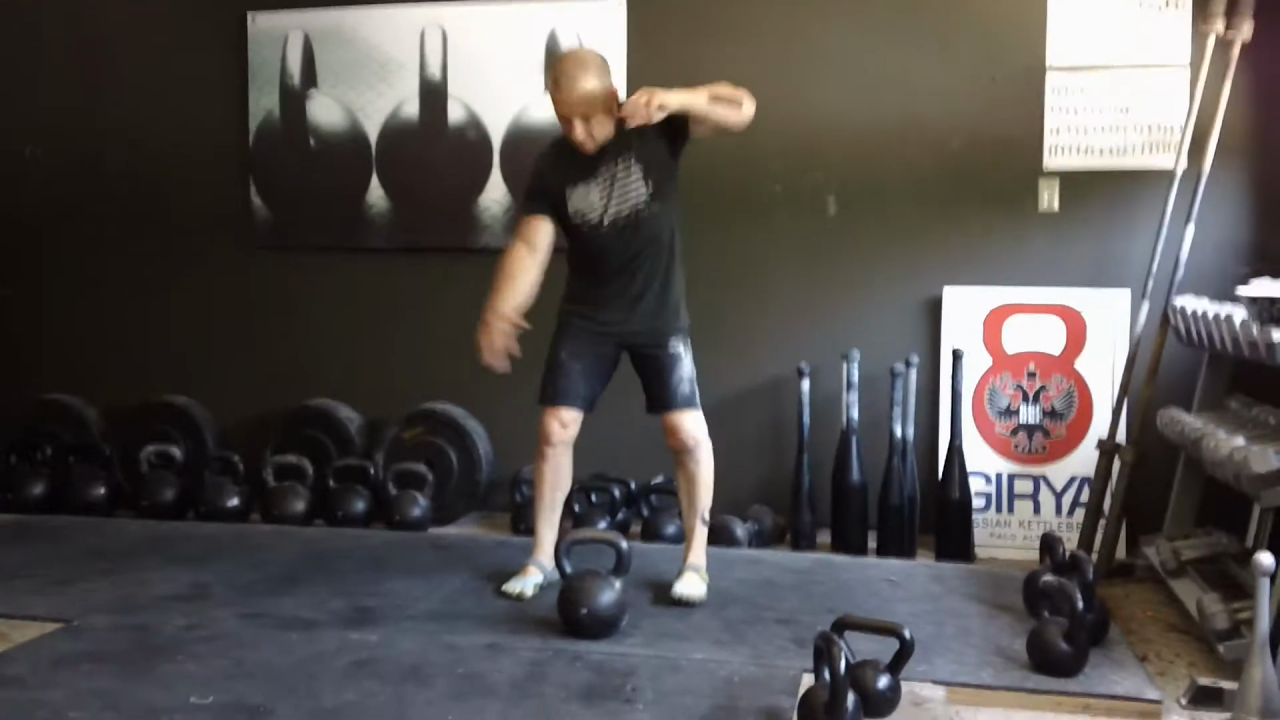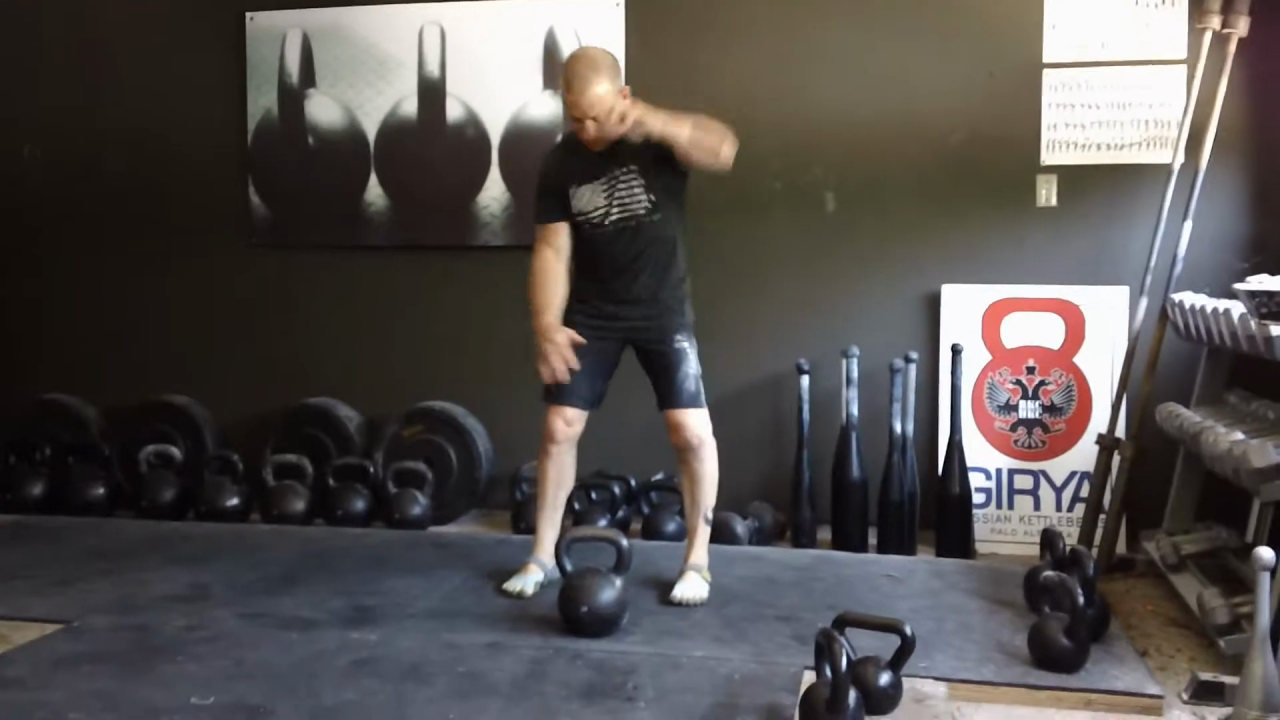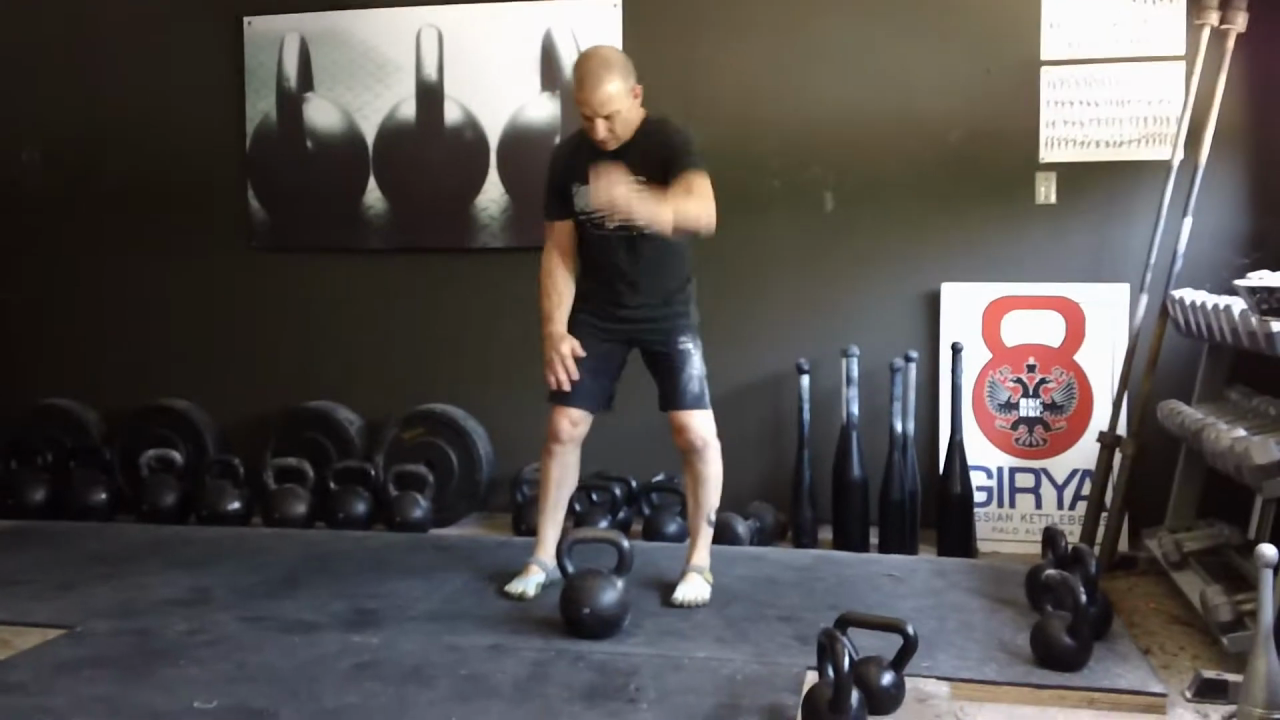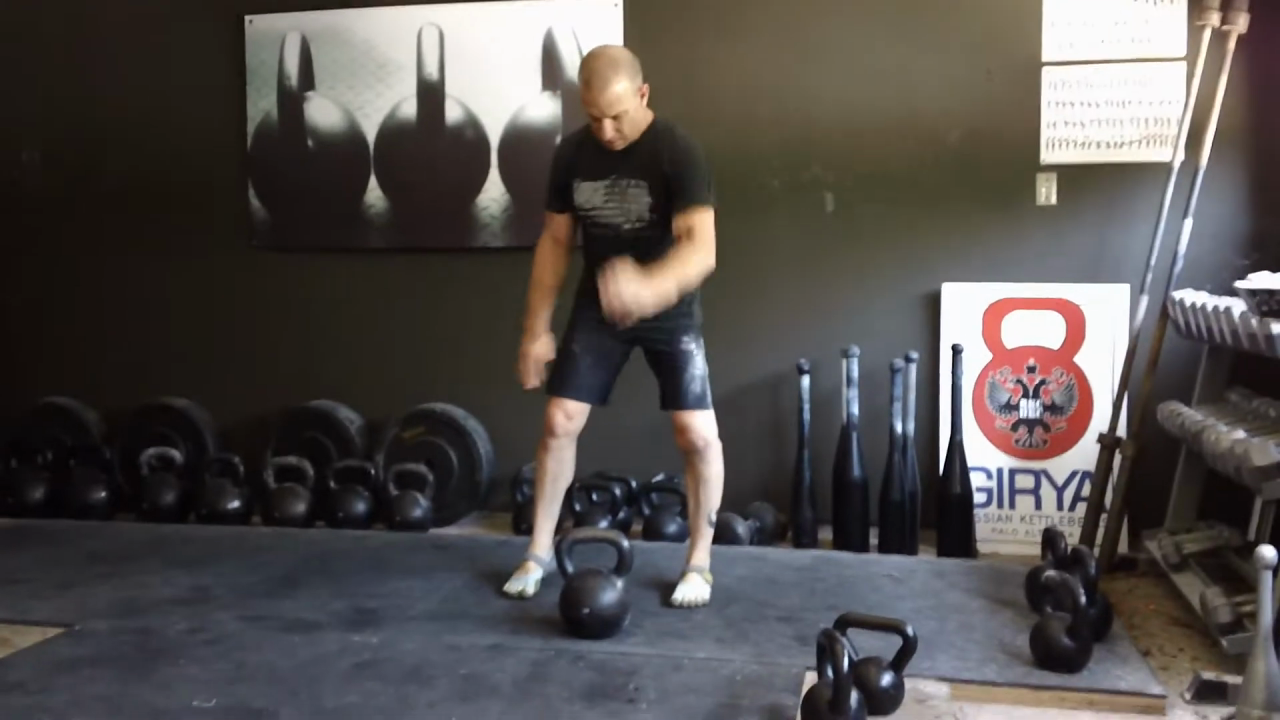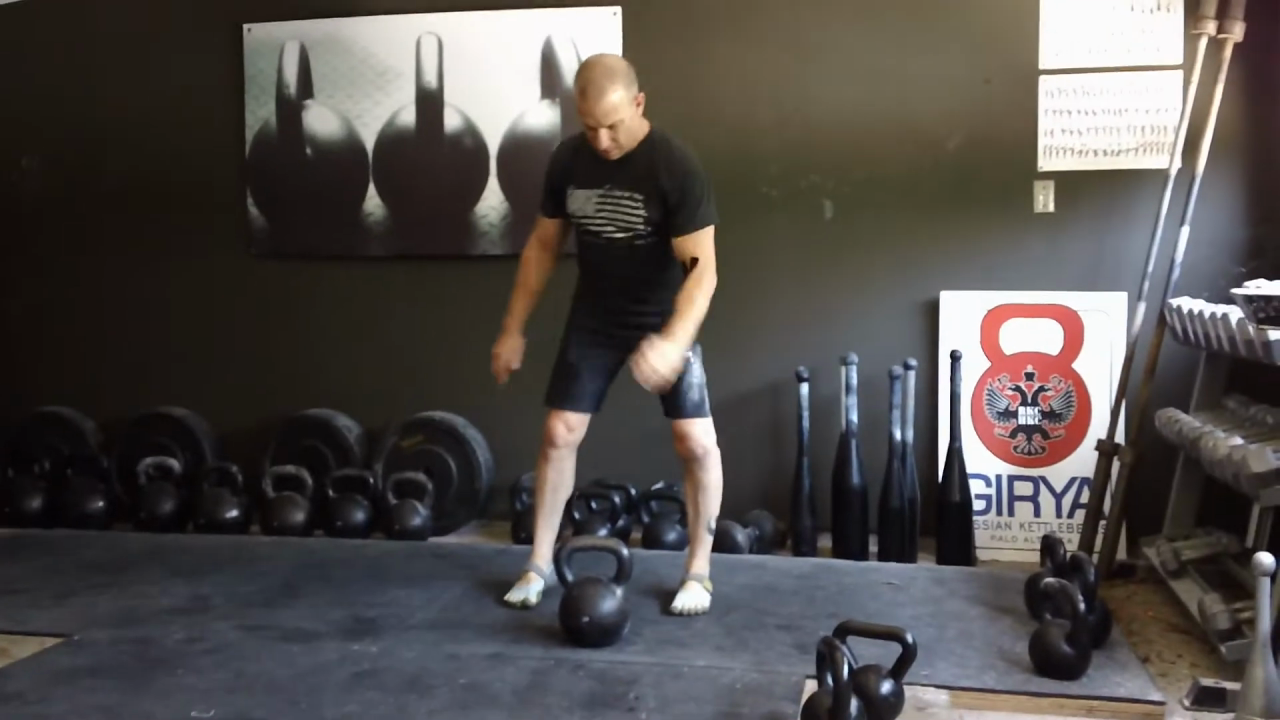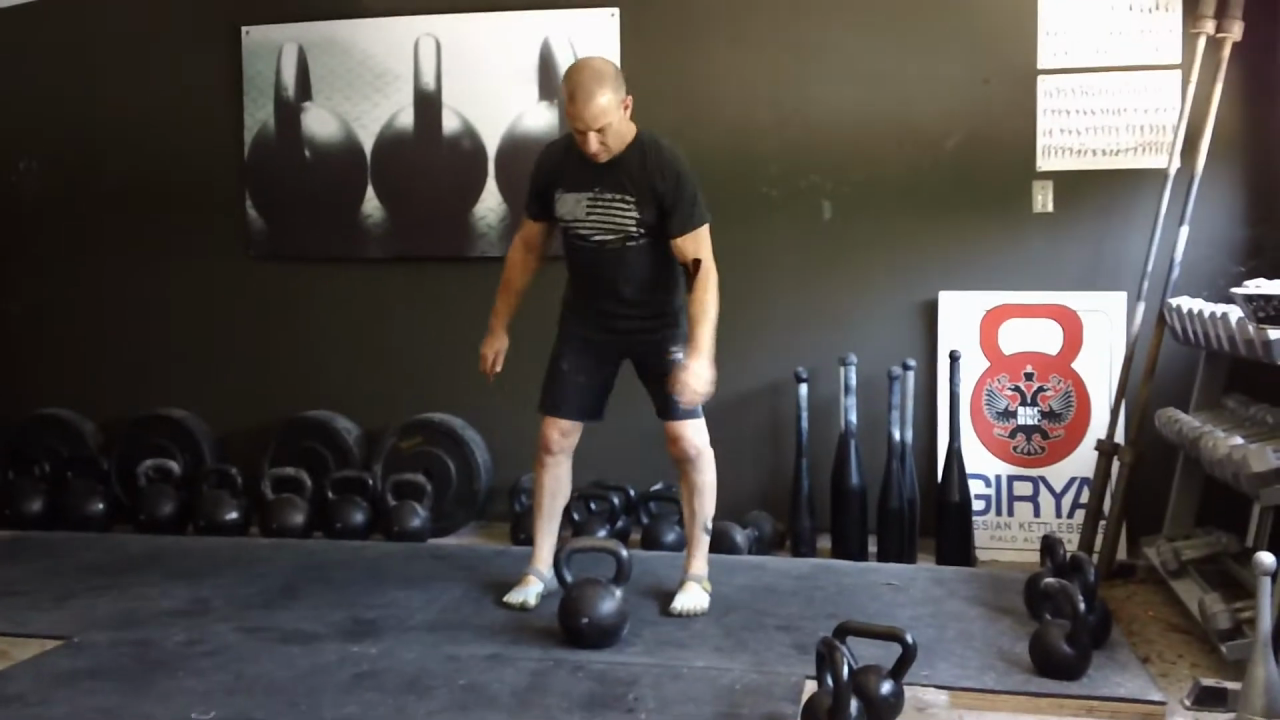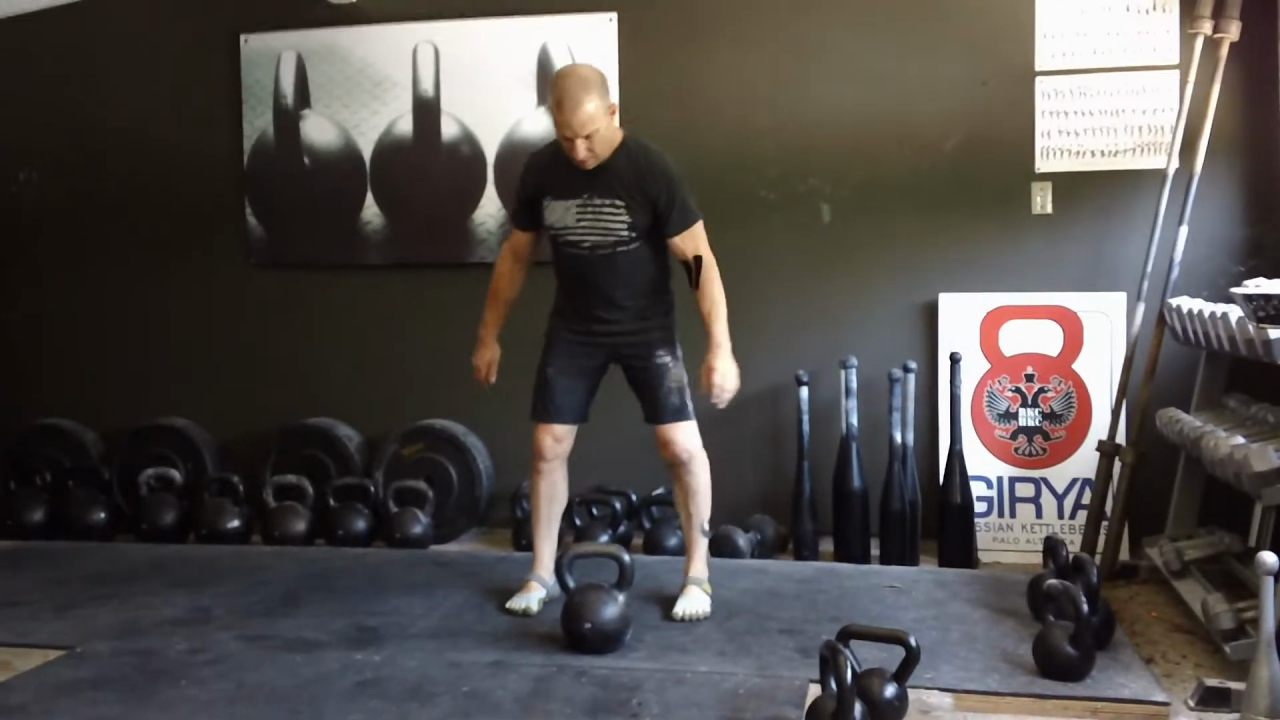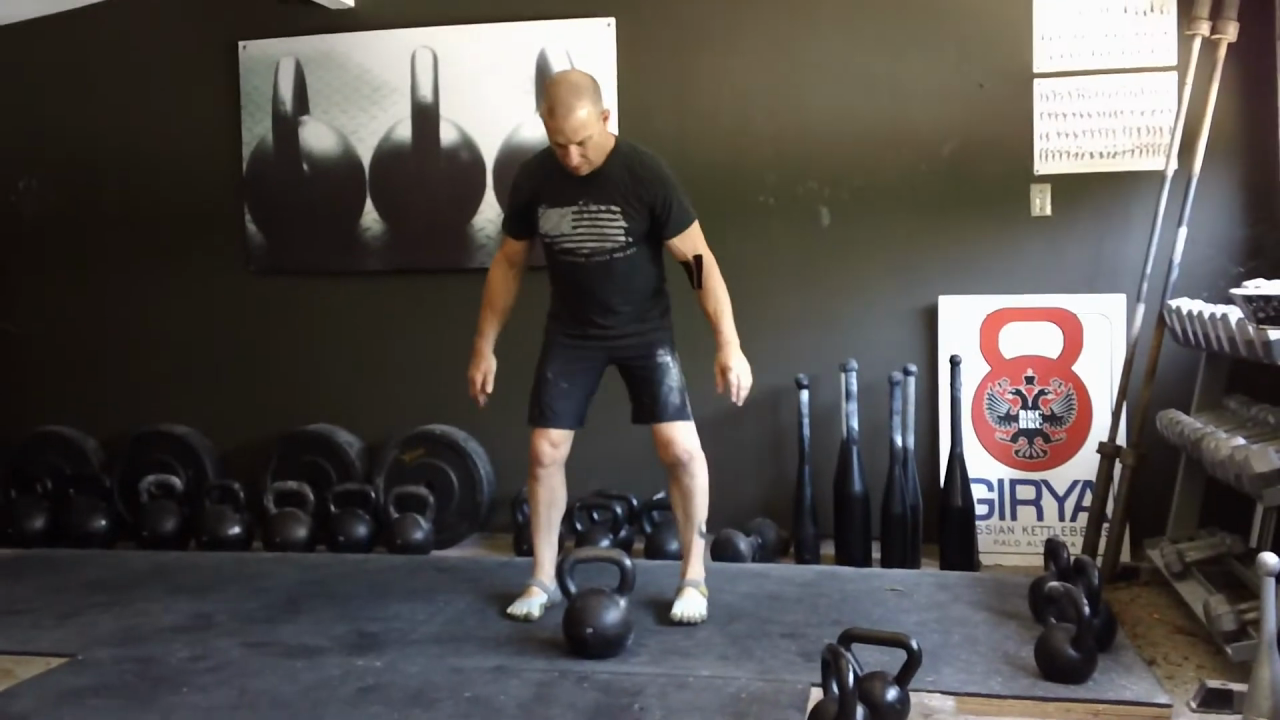
dt=0.1s
person 1, frame 1
left shoulder: (654, 124)
right shoulder: (552, 166)
left elbow: (740, 109)
right elbow: (530, 245)
left wrist: (679, 98)
right wrist: (499, 310)
left hip: (657, 314)
right hip: (585, 317)
left knee: (687, 435)
right knee: (555, 430)
left ankle: (694, 562)
right ankle: (541, 558)
person 1, frame 2
left shoulder: (657, 133)
right shoulder: (561, 162)
left elbow: (721, 151)
right elbow: (552, 251)
left wrist: (655, 123)
right wrist: (546, 324)
left hip: (663, 310)
right hip: (592, 313)
left knee: (691, 432)
right knee: (559, 428)
left ankle: (696, 562)
right ankle: (543, 557)
person 1, frame 3
left shoulder: (668, 142)
right shoulder: (567, 157)
left elbow: (701, 213)
right elbow: (558, 251)
left wrist: (636, 202)
right wrist: (556, 332)
left hip: (665, 309)
right hip: (597, 312)
left knee: (695, 433)
right knee: (563, 429)
left ankle: (698, 563)
right ankle: (544, 558)
person 1, frame 4
left shoulder: (676, 152)
right shoulder: (572, 153)
left elbow: (701, 249)
right elbow: (553, 241)
left wrist: (650, 287)
right wrist: (537, 329)
left hip: (668, 311)
right hip: (596, 311)
left knee: (697, 433)
right knee: (559, 423)
left ankle: (698, 563)
right ankle: (540, 553)
person 1, frame 5
left shoulder: (674, 166)
right shoulder: (567, 159)
left elbow: (701, 267)
right elbow: (544, 244)
left wrist: (673, 341)
right wrist: (513, 328)
left hip: (662, 322)
right hip: (594, 318)
left knee: (696, 441)
right knee: (558, 435)
left ankle: (698, 572)
right ankle: (540, 564)
person 1, frame 6
left shoulder: (664, 168)
right shoulder: (553, 162)
left elbow: (701, 266)
right elbow: (528, 245)
left wrist: (701, 351)
right wrist: (498, 327)
left hip: (658, 325)
right hip: (584, 322)
left knee: (689, 442)
right knee: (553, 440)
left ankle: (697, 572)
right ankle: (540, 568)
person 1, frame 7
left shoulder: (651, 171)
right shoulder: (540, 170)
left elbow: (698, 260)
right elbow: (515, 254)
left wrist: (719, 348)
right wrist: (489, 336)
left hip: (647, 328)
right hip: (574, 329)
left knee: (682, 447)
right knee: (547, 446)
left ankle: (696, 576)
right ankle: (542, 574)
person 1, frame 8
left shoulder: (645, 175)
right shoulder: (532, 178)
left elbow: (698, 260)
right elbow: (508, 263)
left wrist: (729, 344)
right wrist: (484, 347)
left hip: (645, 330)
right hip: (570, 333)
left knee: (680, 447)
right knee: (545, 451)
left ankle: (693, 578)
right ankle: (544, 579)
